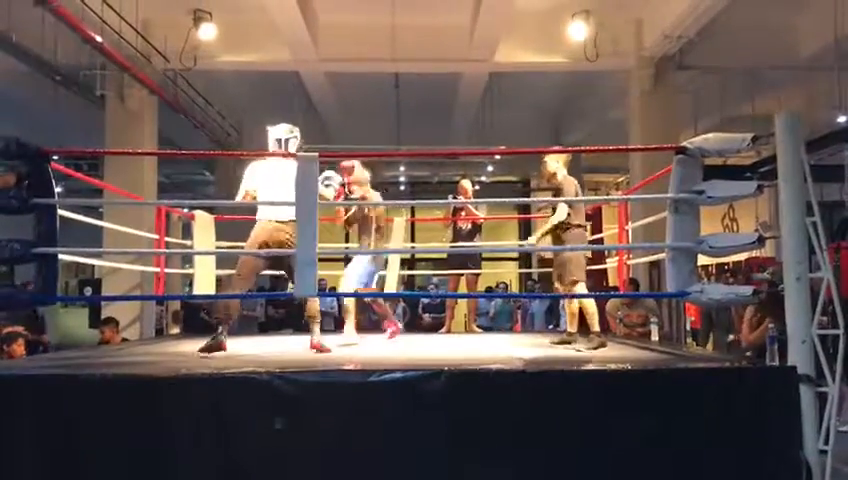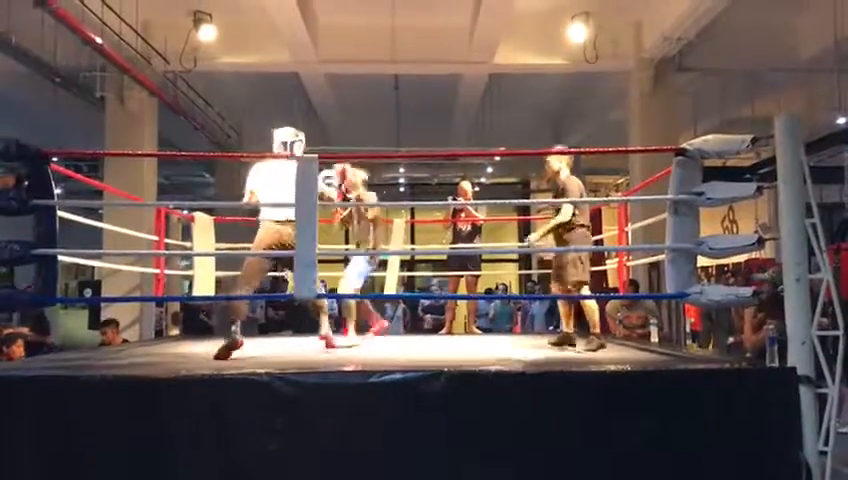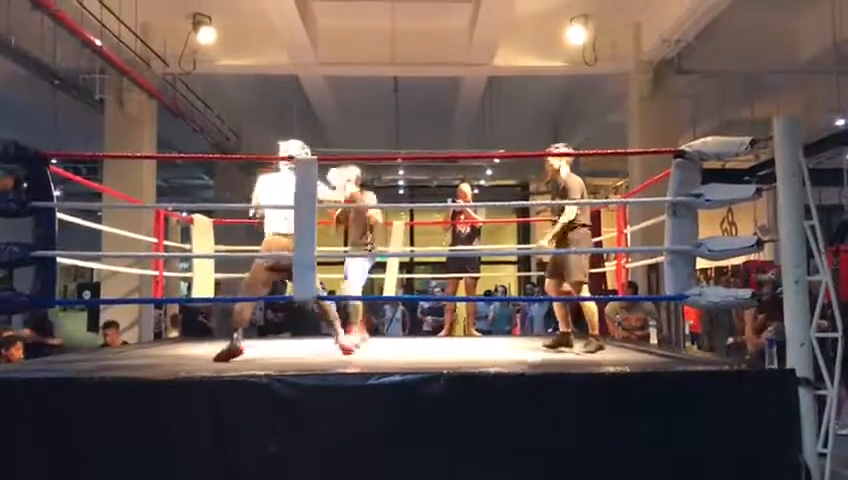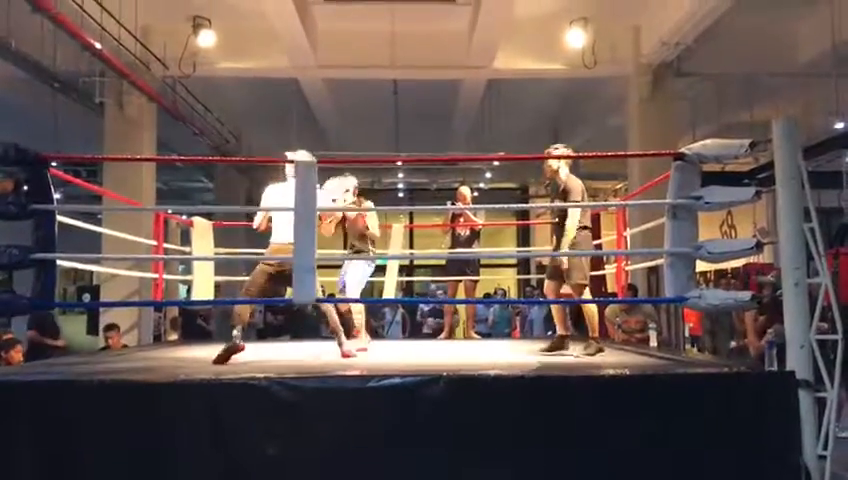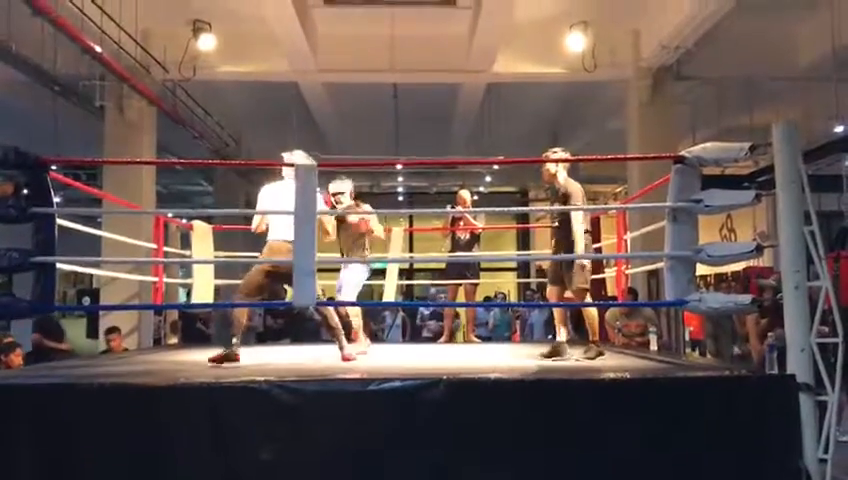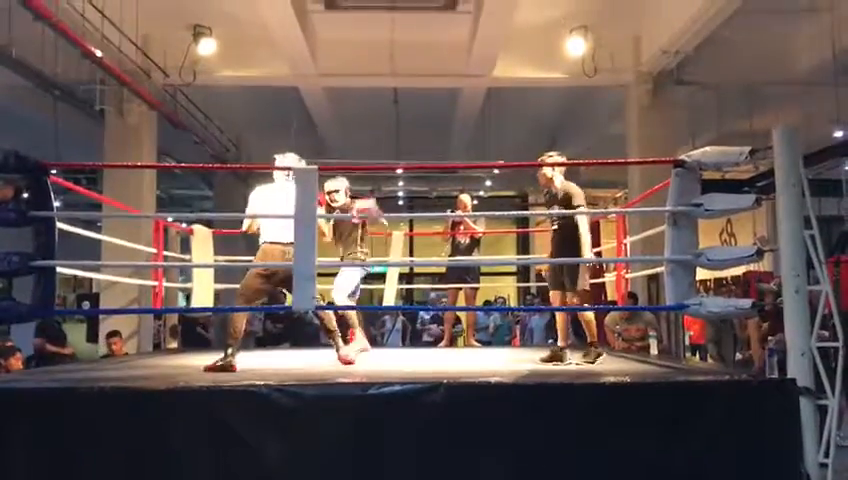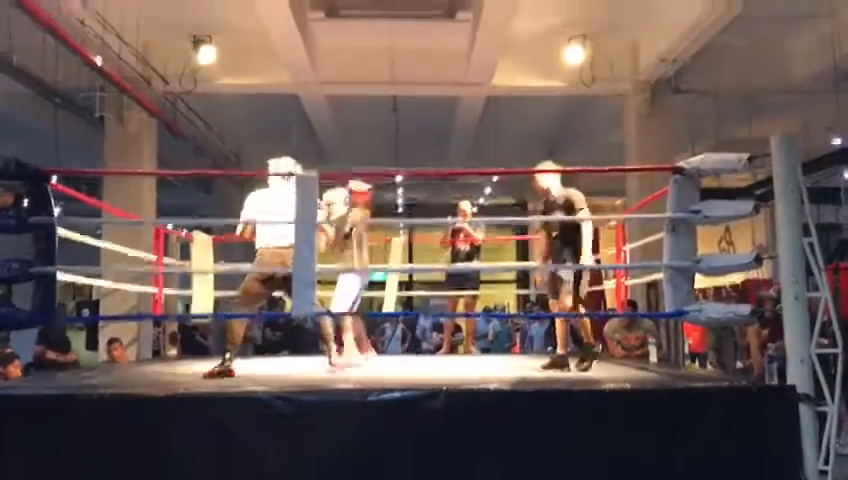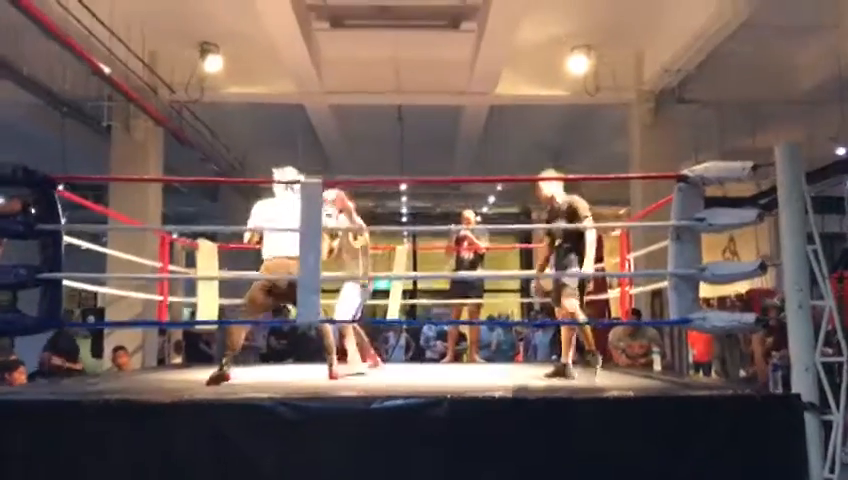
dt=0.1s
person 1, frame 1
left shoulder: (257, 167)
right shoulder: (300, 169)
left elbow: (242, 199)
left hip: (264, 230)
right hip: (290, 232)
left knee: (239, 284)
left ankle: (220, 334)
right ankle: (316, 336)
person 1, frame 2
left shoulder: (260, 168)
left elbow: (248, 200)
right elbow: (330, 194)
left hip: (268, 230)
right hip: (293, 231)
left knee: (245, 284)
left ankle: (235, 333)
right ankle: (324, 327)
person 1, frame 3
left shoulder: (266, 180)
left elbow: (254, 212)
right elbow: (338, 197)
left hip: (273, 246)
left knee: (248, 294)
left ankle: (236, 340)
right ankle: (341, 337)
person 1, frame 4
left shoulder: (273, 190)
left elbow: (259, 225)
left hip: (278, 253)
left knee: (247, 296)
right knee: (320, 300)
left ankle: (236, 338)
right ankle: (343, 345)
person 1, frame 5
left shoulder: (269, 190)
left elbow: (256, 227)
left hip: (275, 252)
left knee: (243, 297)
left ankle: (233, 348)
right ankle: (344, 347)
person 1, frame 6
left shoulder: (260, 192)
left elbow: (247, 227)
left hip: (269, 255)
right hip: (295, 256)
left knee: (242, 303)
left ankle: (229, 357)
right ankle: (340, 348)
person 1, frame 7
left shoulder: (256, 197)
right shoulder: (298, 196)
left elbow: (242, 233)
left hip: (267, 259)
right hip: (293, 259)
left knee: (242, 309)
left ankle: (227, 362)
person 1, frame 8
left shoulder: (263, 206)
left elbow: (249, 240)
left hip: (272, 269)
right hip: (299, 270)
left knee: (246, 317)
left ankle: (225, 366)
person 2, frame 1
left shoulder: (567, 183)
right shoulder: (559, 187)
left elbow: (561, 215)
left wrist: (538, 235)
left hip: (572, 240)
right hip: (563, 242)
left knee: (576, 286)
right knee: (564, 287)
left ankle: (597, 335)
right ankle: (571, 332)
person 2, frame 2
left shoulder: (571, 183)
right shoulder: (560, 186)
left elbow: (565, 215)
left wrist: (540, 233)
left hip: (575, 240)
right hip: (565, 242)
left knee: (579, 288)
right knee: (558, 287)
left ankle: (596, 336)
right ankle: (568, 333)
person 2, frame 3
left shoulder: (572, 182)
right shoulder: (558, 186)
left elbow: (569, 215)
left wrist: (548, 238)
right wrist: (554, 241)
left hip: (575, 240)
right hip: (563, 243)
left knee: (579, 289)
right knee: (551, 286)
left ankle: (595, 338)
right ankle: (565, 333)
person 2, frame 4
left shoulder: (572, 184)
right shoulder: (557, 187)
left elbow: (573, 218)
left wrist: (564, 248)
right wrist: (558, 247)
left hip: (576, 243)
right hip: (562, 245)
left knee: (580, 291)
right knee: (550, 289)
left ankle: (595, 340)
right ankle: (562, 336)
person 2, frame 5
left shoulder: (571, 188)
right shoulder: (555, 191)
left elbow: (578, 221)
left wrist: (580, 252)
right wrist: (555, 251)
left hip: (575, 249)
right hip: (560, 249)
left knee: (580, 296)
right knee: (553, 294)
left ankle: (595, 344)
right ankle: (560, 344)
person 2, frame 6
left shoulder: (571, 190)
right shoulder: (550, 196)
left elbow: (582, 221)
left wrist: (586, 250)
right wrist: (549, 258)
left hip: (574, 252)
right hip: (558, 253)
left knee: (578, 299)
right knee: (557, 300)
left ankle: (594, 346)
right ankle: (560, 349)
person 2, frame 7
left shoulder: (571, 196)
right shoulder: (546, 205)
left elbow: (586, 223)
left wrist: (587, 253)
right wrist: (540, 268)
left hip: (574, 256)
right hip: (557, 260)
left knee: (569, 303)
right knee: (557, 307)
left ankle: (589, 345)
right ankle: (561, 356)
person 2, frame 8
left shoulder: (575, 203)
right shoulder: (551, 213)
left elbow: (590, 231)
right elbow: (548, 247)
left wrist: (588, 262)
right wrist: (538, 274)
left hip: (576, 262)
right hip: (561, 266)
left knee: (570, 306)
right knee: (563, 315)
left ankle: (591, 351)
right ankle: (565, 364)
person 3, frame 1
left shoulder: (372, 198)
right shoulder: (359, 204)
left elbow: (379, 213)
right elbow: (347, 224)
left wrist: (365, 189)
right wrist: (341, 209)
left hip: (371, 253)
right hip: (367, 252)
left knee: (346, 285)
right knee: (368, 293)
left ankle: (350, 332)
right ankle: (392, 324)
person 3, frame 2
left shoulder: (369, 197)
right shoulder: (354, 203)
left elbow: (372, 213)
right elbow: (343, 222)
left wrist: (358, 190)
left hip: (368, 252)
right hip: (360, 252)
left knee: (346, 287)
right knee: (353, 290)
left ankle: (350, 333)
right ankle: (377, 322)
person 3, frame 3
left shoulder: (368, 196)
right shoulder: (348, 201)
left elbow: (378, 220)
right elbow: (337, 222)
left wrist: (361, 204)
left hip: (365, 251)
right hip: (354, 250)
left knee: (352, 289)
right knee: (347, 291)
left ankle: (355, 331)
right ankle: (359, 329)
person 3, frame 4
left shoulder: (366, 206)
right shoulder: (341, 209)
left elbow: (376, 233)
right elbow: (327, 231)
left wrist: (363, 224)
right wrist: (327, 215)
left hip: (364, 258)
right hip: (351, 258)
left knee: (353, 295)
right knee: (342, 301)
left ankle: (361, 338)
right ankle: (361, 334)
person 3, frame 5
left shoulder: (364, 209)
right shoulder: (337, 214)
left elbow: (381, 235)
right elbow: (329, 236)
left wrist: (366, 227)
right wrist: (323, 217)
left hip: (360, 262)
right hip: (347, 263)
left knee: (348, 298)
right knee: (342, 304)
left ankle: (360, 342)
right ankle: (361, 339)
person 3, frame 6
left shoulder: (358, 206)
right shoulder: (335, 214)
left elbow: (382, 221)
right elbow: (328, 237)
left wrist: (374, 213)
right wrist: (320, 216)
left hip: (357, 261)
right hip: (347, 262)
left knee: (338, 294)
right knee: (346, 303)
left ankle: (357, 338)
right ankle: (362, 341)
person 3, frame 7
left shoulder: (355, 216)
right shoulder: (337, 224)
right elbow: (324, 246)
right wrist: (322, 226)
left hip: (355, 271)
right hip: (348, 272)
left knee: (338, 307)
right knee: (349, 312)
left ankle: (350, 350)
right ankle: (365, 349)
person 3, frame 8
left shoulder: (355, 227)
right shoulder: (341, 234)
left elbow: (363, 236)
right elbow: (329, 254)
left hip: (357, 282)
right hip: (351, 283)
left knee: (341, 318)
right knee: (350, 322)
left ankle: (354, 361)
right ankle: (371, 356)
person 4, frame 1
right shoulder: (455, 206)
left elbow: (480, 219)
right elbow: (446, 223)
left wrist: (466, 205)
right wrist: (451, 206)
left knee: (472, 287)
right knee: (452, 287)
left ankle: (471, 324)
right ankle: (448, 324)
person 4, frame 2
right shoulder: (455, 208)
left elbow: (480, 221)
right elbow: (446, 225)
left wrist: (466, 206)
right wrist: (451, 208)
left hip: (472, 250)
left knee: (471, 288)
right knee: (451, 289)
left ankle: (471, 325)
right ankle: (448, 325)
person 4, frame 3
right shoulder: (454, 210)
left elbow: (479, 223)
right elbow: (445, 227)
left wrist: (465, 208)
right wrist: (450, 210)
left knee: (470, 291)
right knee: (450, 290)
left ankle: (470, 327)
right ankle: (447, 327)
person 4, frame 4
left shoulder: (477, 211)
right shoulder: (454, 213)
left elbow: (478, 225)
right elbow: (445, 230)
left wrist: (465, 211)
right wrist: (450, 212)
left knee: (470, 293)
right knee: (450, 293)
left ankle: (470, 330)
right ankle: (446, 330)
person 4, frame 5
left shoulder: (477, 214)
right shoulder: (454, 216)
left elbow: (478, 229)
right elbow: (445, 233)
left wrist: (465, 215)
right wrist: (450, 216)
left knee: (470, 297)
right knee: (450, 297)
left ankle: (470, 333)
right ankle: (446, 334)
person 4, frame 6
left shoulder: (477, 219)
right shoulder: (454, 220)
left elbow: (478, 233)
right elbow: (445, 238)
left wrist: (465, 219)
right wrist: (450, 221)
left knee: (470, 301)
right knee: (450, 301)
left ankle: (470, 338)
right ankle: (446, 338)
person 4, frame 7
left shoulder: (477, 225)
right shoulder: (454, 228)
left elbow: (478, 240)
right elbow: (445, 245)
left wrist: (465, 227)
right wrist: (450, 229)
left hip: (471, 270)
right hip: (454, 269)
left knee: (470, 308)
right knee: (450, 308)
left ankle: (469, 345)
right ankle: (446, 345)
person 4, frame 8
left shoulder: (480, 234)
right shoulder: (458, 236)
left elbow: (482, 249)
right elbow: (449, 253)
left wrist: (469, 235)
right wrist: (454, 237)
left hip: (475, 278)
right hip: (458, 277)
left knee: (474, 316)
right knee: (454, 316)
left ankle: (473, 354)
right ankle: (450, 353)
